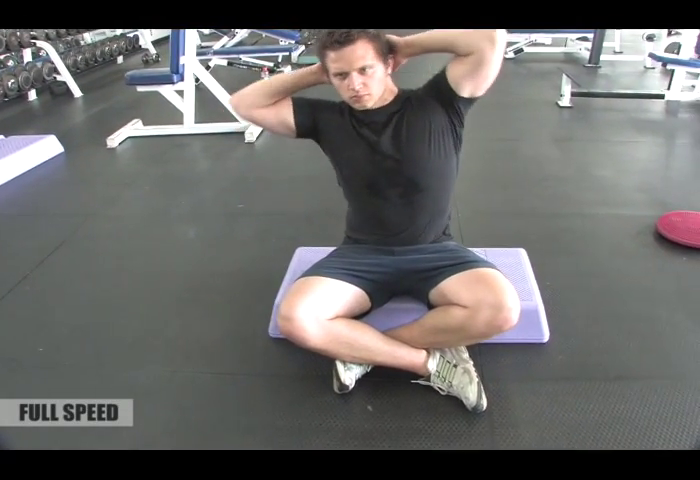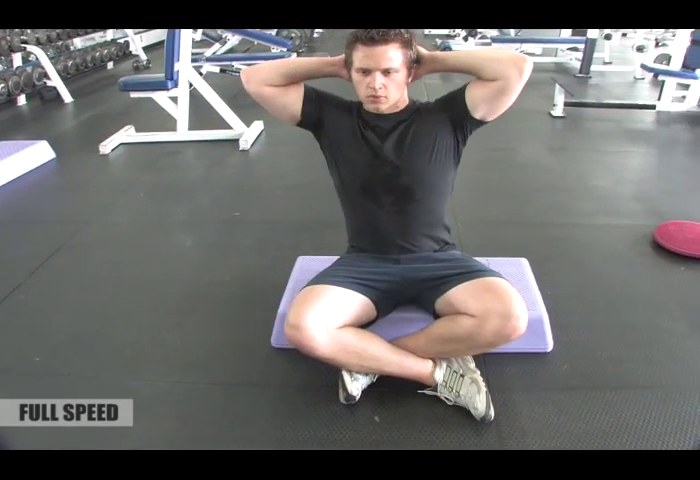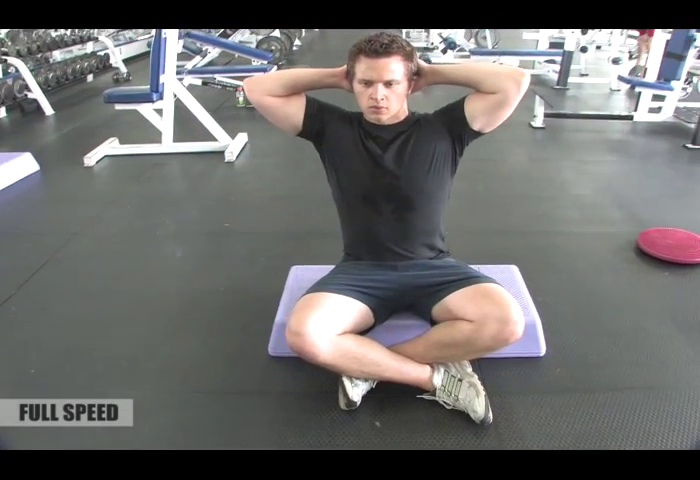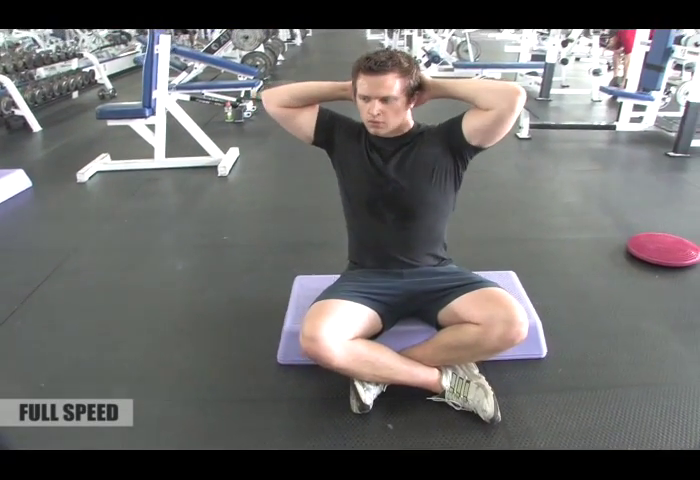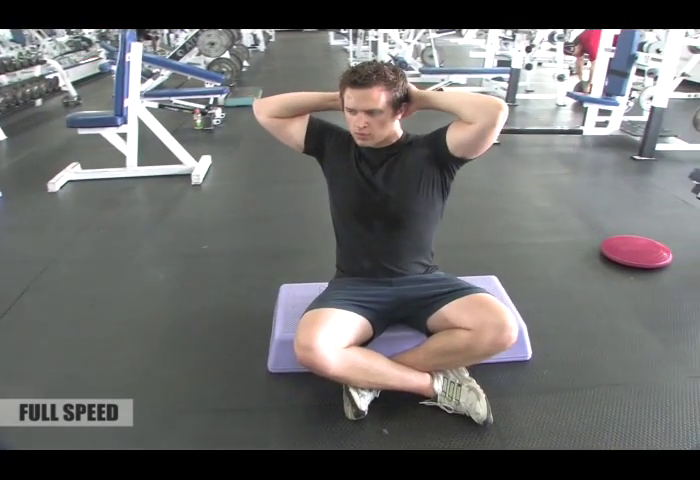
dt=0.4s
person 1, frame 1
left shoulder: (437, 104)
right shoulder: (327, 119)
left elbow: (490, 38)
right elbow: (244, 104)
left wrist: (407, 45)
right wrist: (311, 74)
left hip: (433, 252)
right hip: (362, 254)
left knee: (501, 308)
right knee: (295, 320)
left ankle: (361, 348)
right ankle: (430, 362)
person 1, frame 2
left shoulder: (446, 118)
right shoulder: (332, 117)
left elbow: (517, 68)
right elbow: (255, 79)
left wrist: (435, 60)
right wrist: (332, 65)
left hip: (436, 260)
right hip: (365, 263)
left knee: (509, 317)
right knee: (303, 328)
left ankle: (364, 358)
right ankle: (437, 372)
person 1, frame 3
left shoulder: (443, 129)
right shoulder: (332, 127)
left elbow: (515, 82)
right elbow: (256, 89)
left wrist: (435, 72)
right wrist: (333, 76)
left hip: (432, 268)
right hip: (361, 271)
left knee: (506, 322)
right knee: (304, 335)
left ankle: (364, 364)
right ankle: (435, 377)
person 1, frame 4
left shoulder: (445, 142)
right shoulder: (343, 137)
left elbow: (511, 99)
right elbow: (273, 100)
left wrist: (436, 86)
right wrist: (343, 90)
left hip: (435, 274)
right hip: (367, 278)
left knee: (511, 324)
right knee: (317, 340)
left ankle: (374, 368)
right ankle: (443, 380)
person 1, frame 5
left shoulder: (433, 152)
right shoulder: (333, 145)
left elbow: (494, 113)
right elbow: (265, 110)
left wrist: (424, 97)
right wrist: (333, 100)
left hip: (422, 282)
right hip: (356, 285)
left knee: (501, 329)
right knee: (312, 349)
left ankle: (368, 374)
right ankle: (435, 384)
